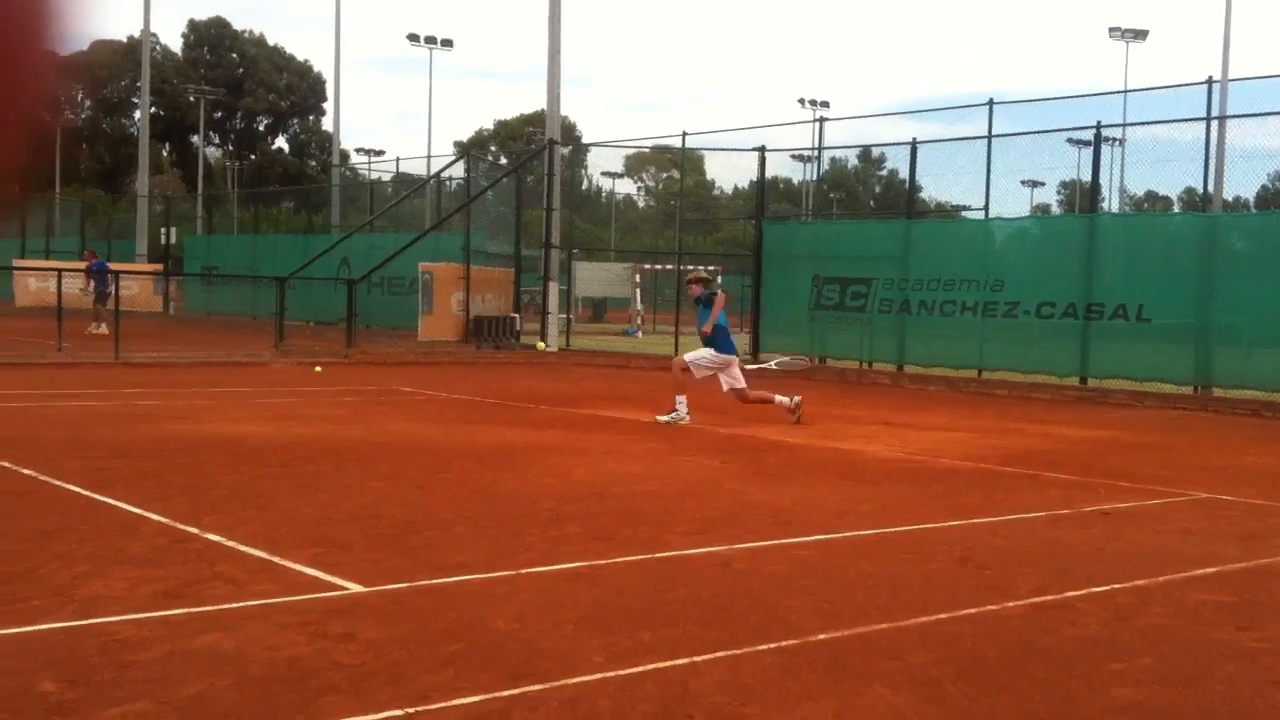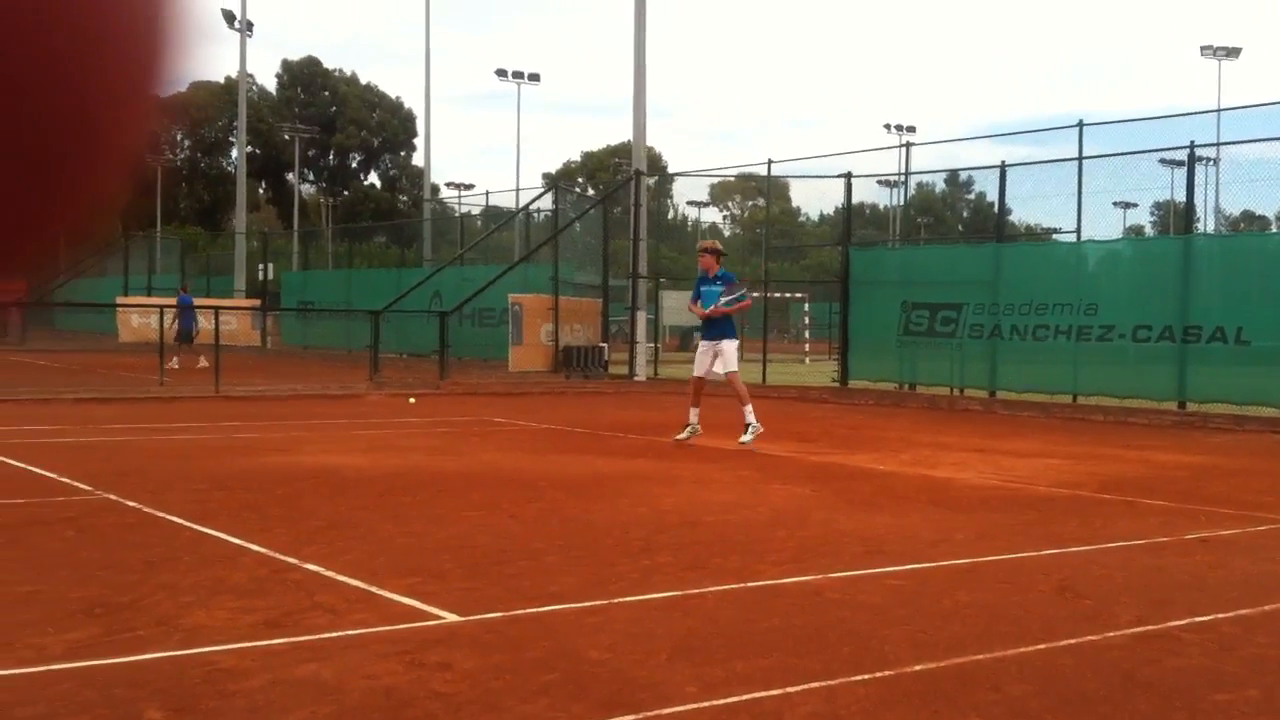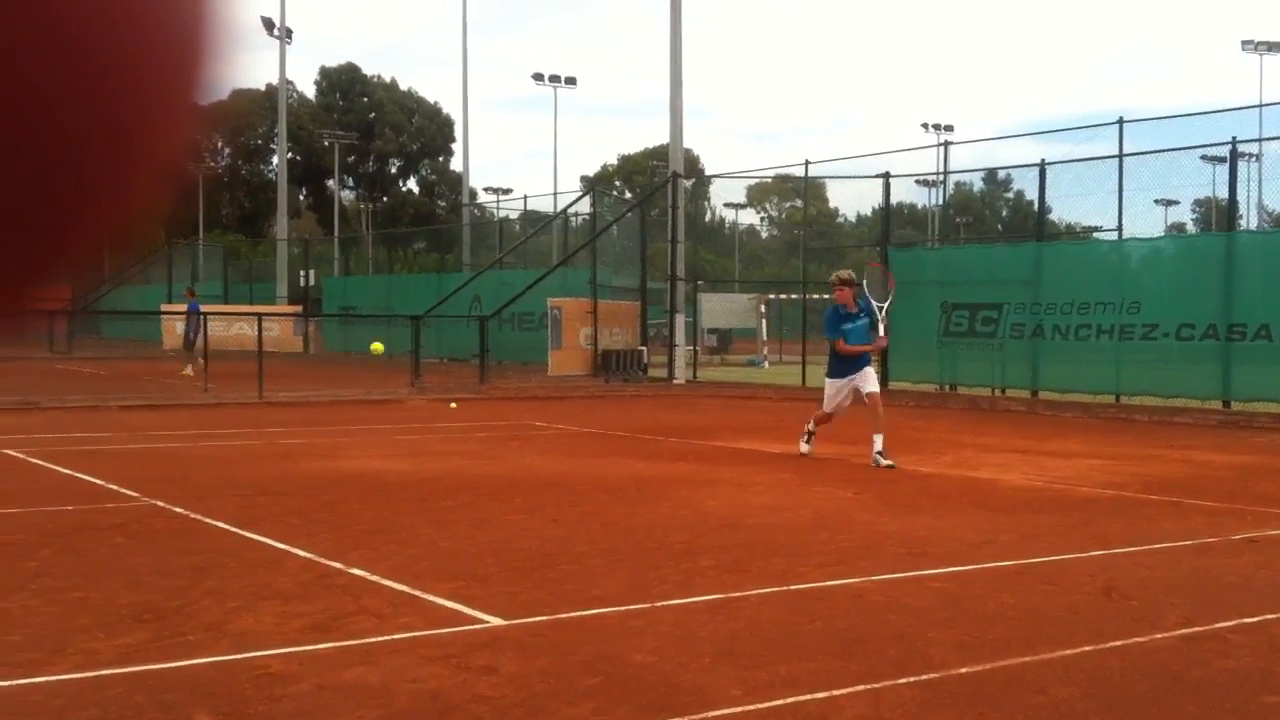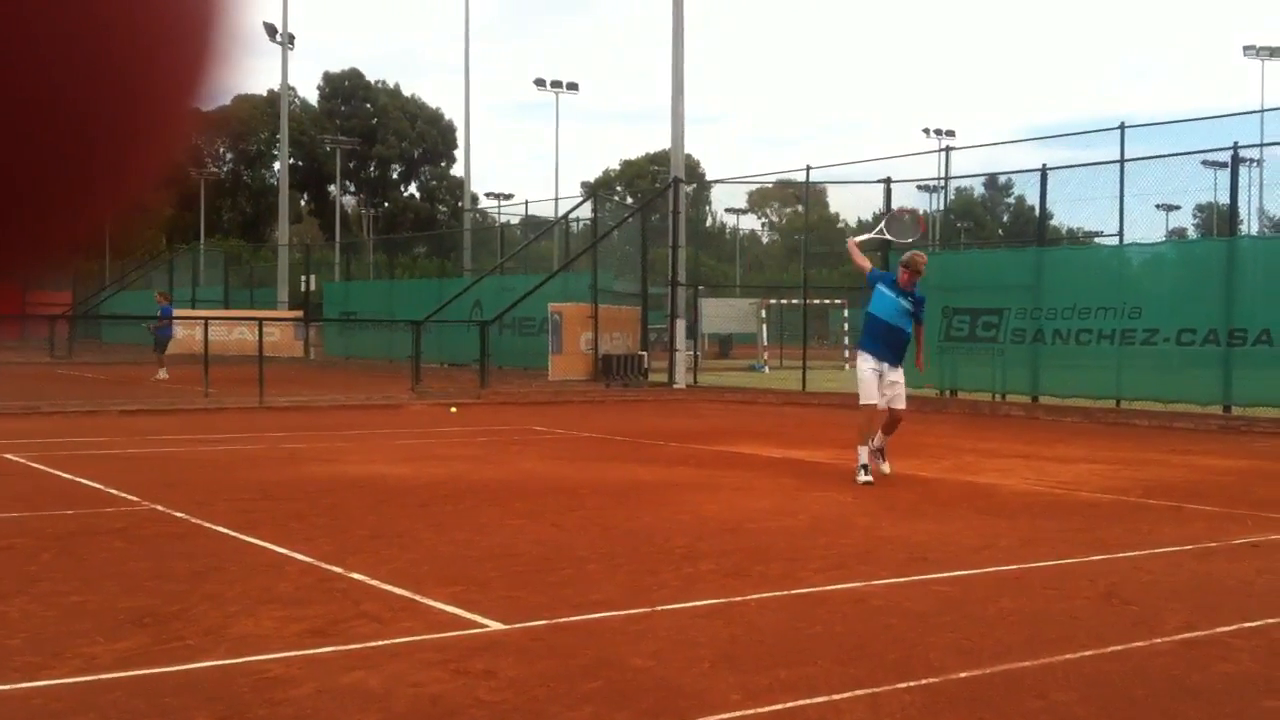
dt=1s
person 1, frame 1
left shoulder: (709, 297)
right shoulder: (704, 305)
left elbow: (721, 296)
left wrist: (709, 324)
left hip: (718, 351)
right hip: (727, 353)
left knee: (678, 364)
right knee: (745, 396)
left ankle: (681, 412)
right ankle: (791, 403)
person 1, frame 2
left shoulder: (728, 278)
right shoulder: (701, 280)
left elbow: (747, 302)
right elbow: (692, 304)
left wrist: (726, 310)
right wrist: (699, 311)
left hip: (726, 337)
right hip: (706, 339)
left knee: (733, 377)
right knee: (696, 381)
left ankle: (752, 424)
right ankle: (693, 425)
person 1, frame 3
left shoulder: (866, 306)
right shoulder: (832, 315)
left elbow: (875, 330)
right elbow: (841, 348)
left wrist: (879, 333)
right wrist: (871, 348)
left hip: (863, 367)
right hip: (838, 372)
left knee: (875, 399)
right knee: (828, 414)
left ankle: (878, 452)
right ankle: (810, 430)
person 1, frame 4
left shoulder: (917, 298)
right shoulder: (883, 279)
left elbow: (918, 325)
right elbow: (864, 264)
left wrist: (919, 354)
right wrist: (852, 246)
left hip: (893, 362)
right hip: (868, 355)
left knee: (897, 414)
right knee: (868, 408)
left ankle: (879, 446)
right ankle: (863, 463)
